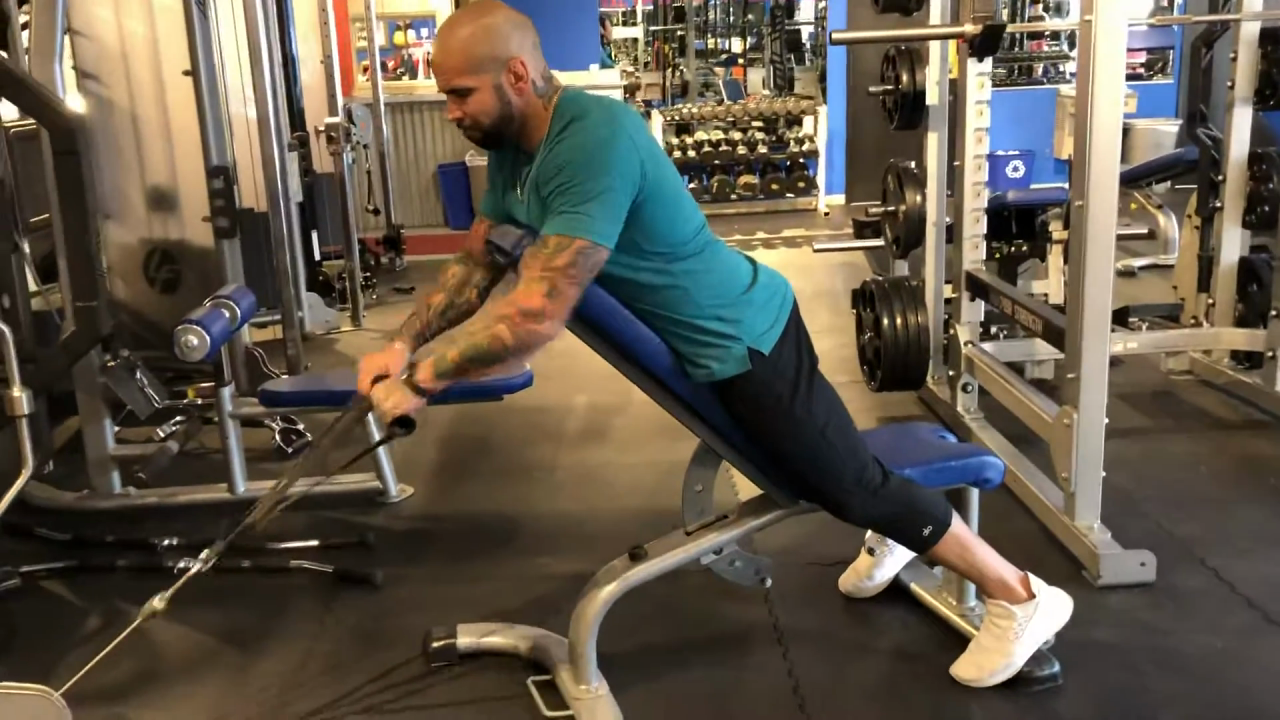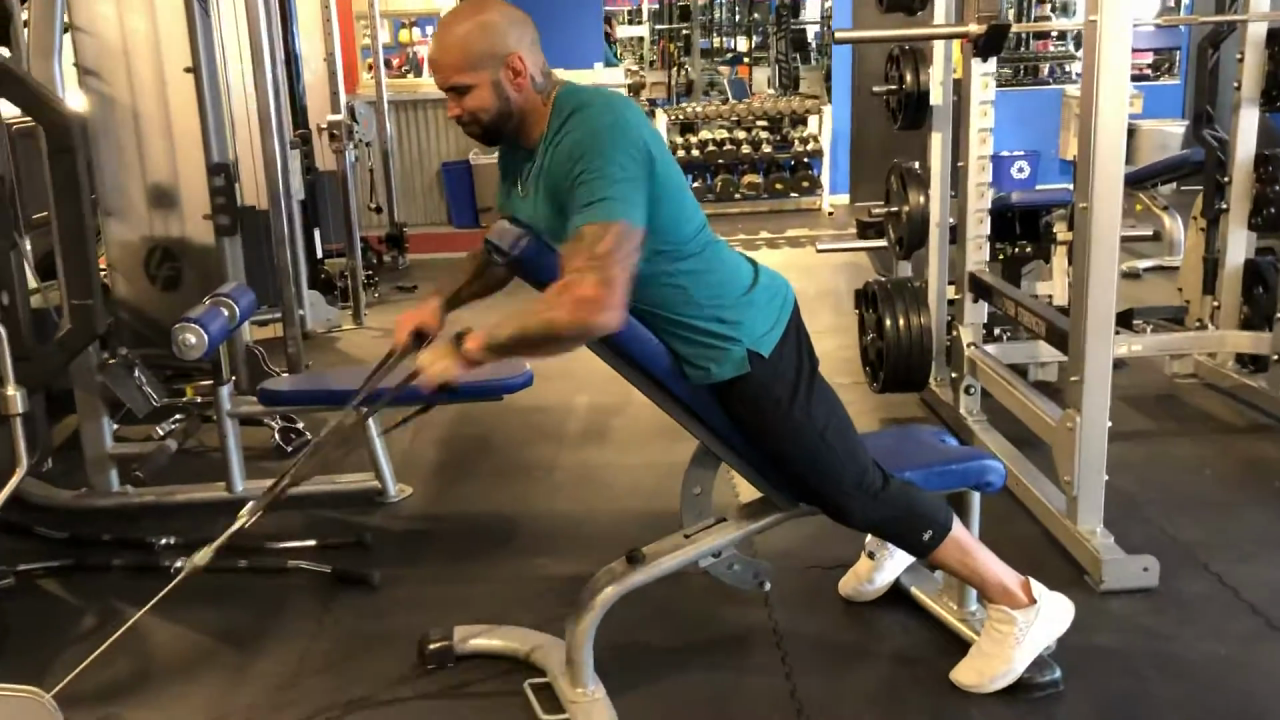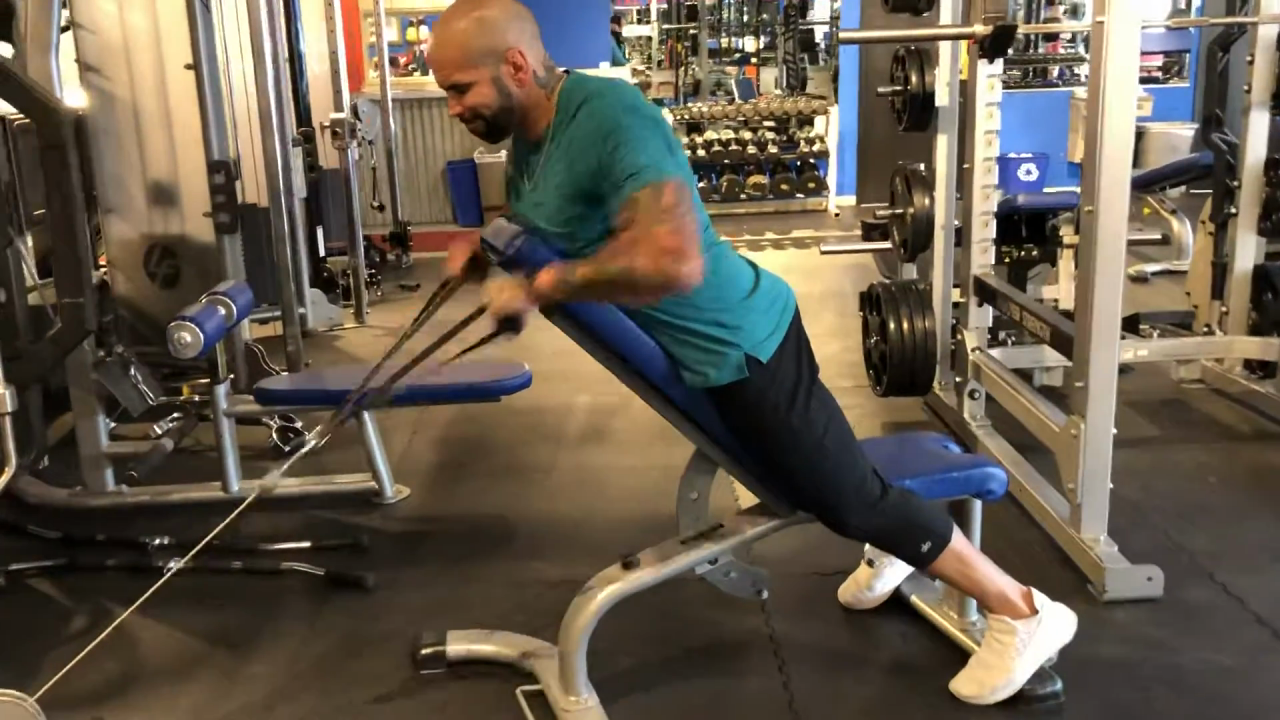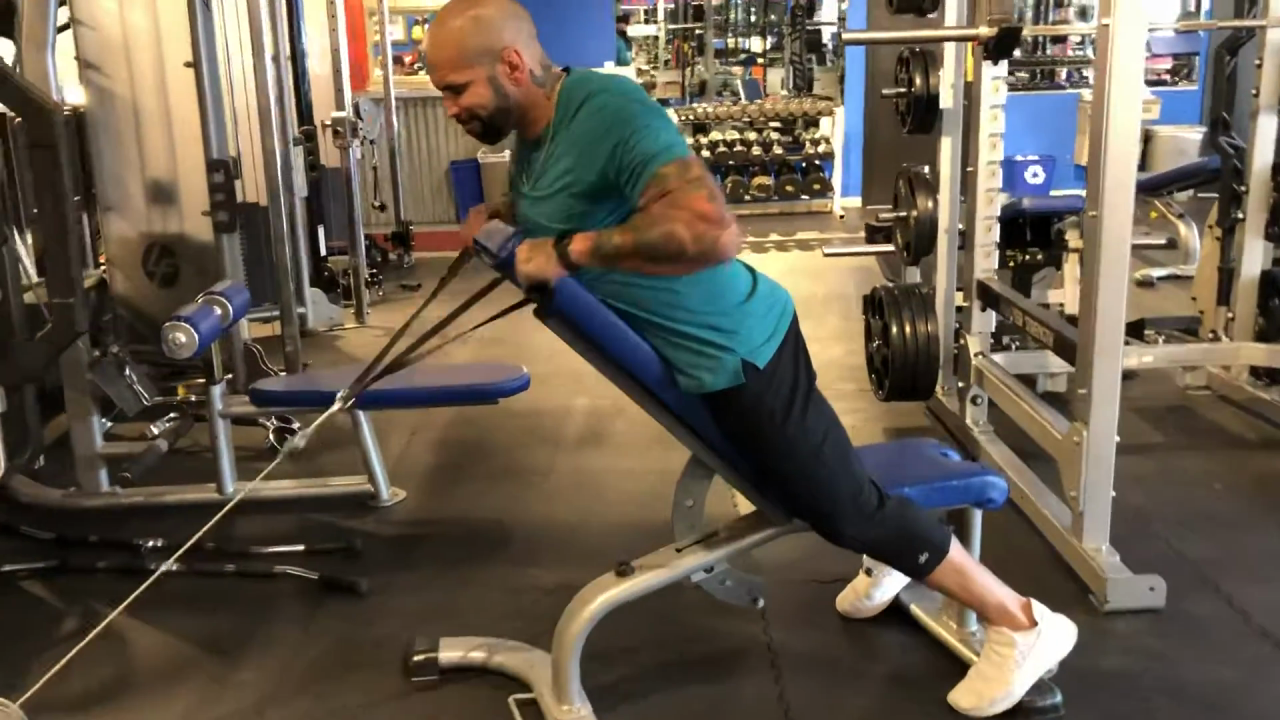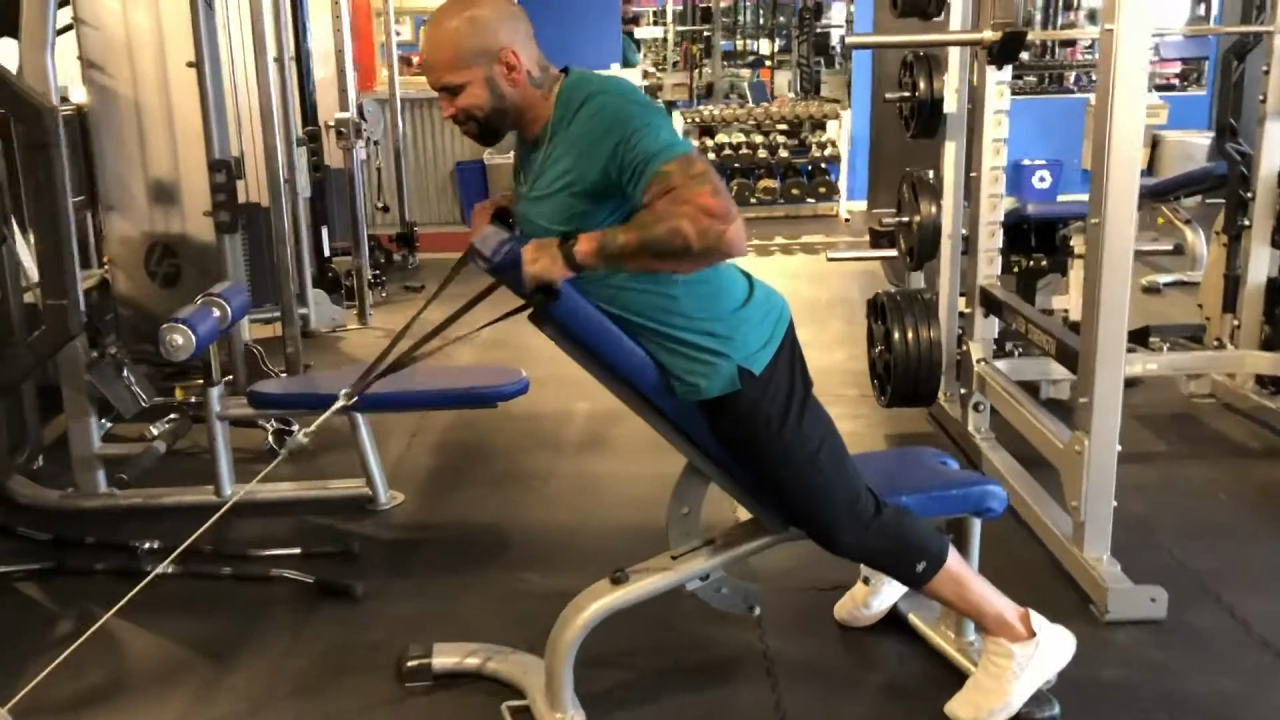
dt=0.1s
person 1, frame 1
left shoulder: (594, 143)
right shoulder: (515, 147)
left elbow: (536, 312)
right elbow: (485, 259)
left wrist: (421, 380)
right wrist: (405, 339)
left hip: (738, 337)
right hip: (700, 336)
left knee: (849, 477)
right knee: (812, 464)
left ankle: (1022, 599)
right ankle: (887, 538)
person 1, frame 2
left shoulder: (597, 133)
right shoulder: (521, 143)
left elbow: (593, 305)
left wrist: (465, 351)
right wrist: (440, 303)
left hip: (738, 340)
right hip: (701, 339)
left knee: (848, 484)
left ankle: (1022, 604)
right ankle: (889, 540)
person 1, frame 3
left shoulder: (605, 117)
right shoulder: (532, 134)
left elbow: (677, 262)
right elbow: (553, 223)
left wrist: (537, 286)
right wrist: (488, 246)
left hip: (736, 343)
right hip: (701, 343)
left knee: (848, 496)
left ankle: (1025, 613)
right ankle: (890, 549)
person 1, frame 4
left shoulder: (608, 111)
right shoulder: (533, 131)
left elbow: (713, 233)
left wrist: (567, 251)
right wrist: (500, 218)
left hip: (732, 348)
right hip: (699, 348)
left knee: (844, 505)
left ankle: (1024, 625)
right ankle: (889, 558)
person 1, frame 5
left shoulder: (608, 112)
right shoulder: (535, 133)
left elbow: (719, 229)
left wrist: (574, 252)
right wrist: (507, 213)
left hip: (729, 355)
right hip: (694, 353)
left knee: (841, 513)
left ankle: (1023, 635)
right ankle: (887, 569)
